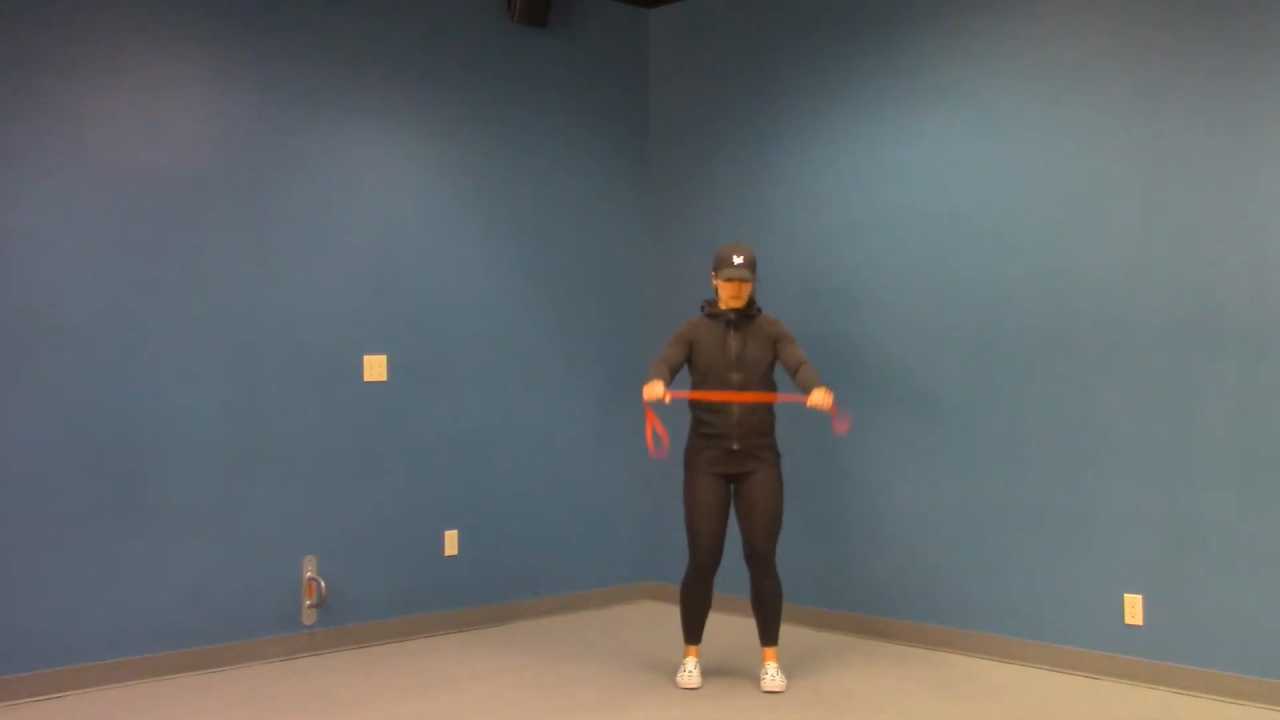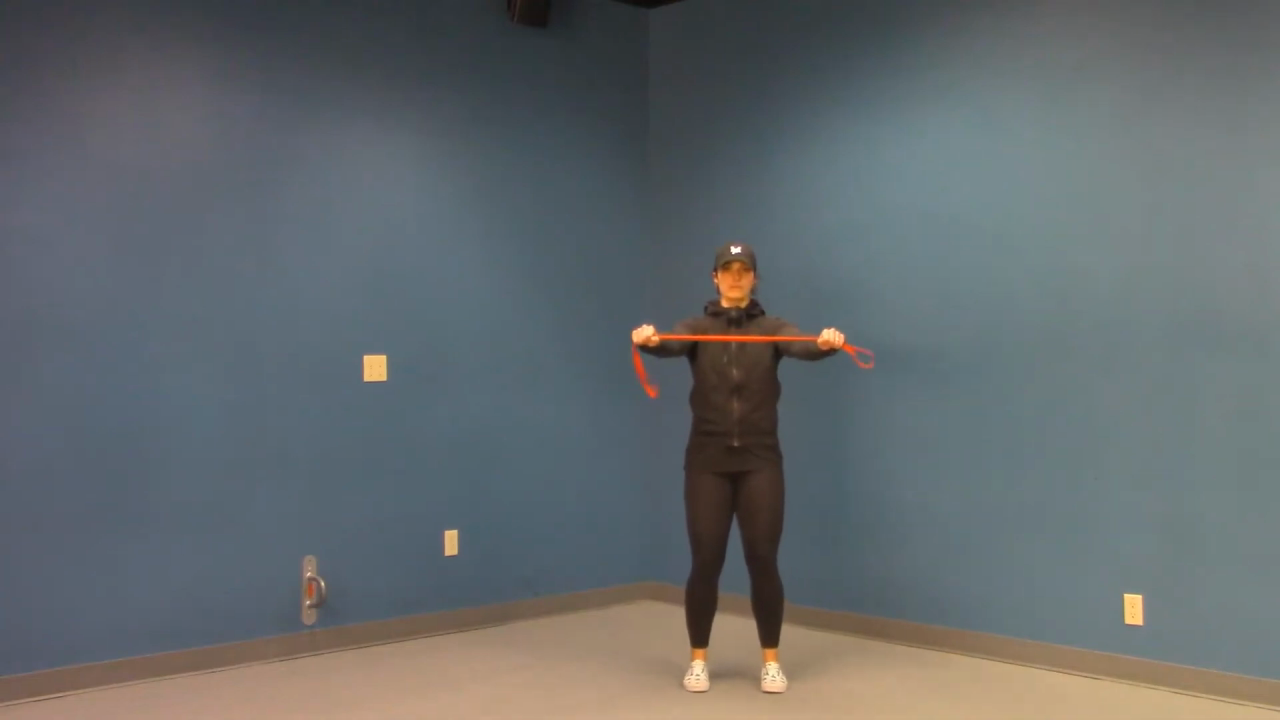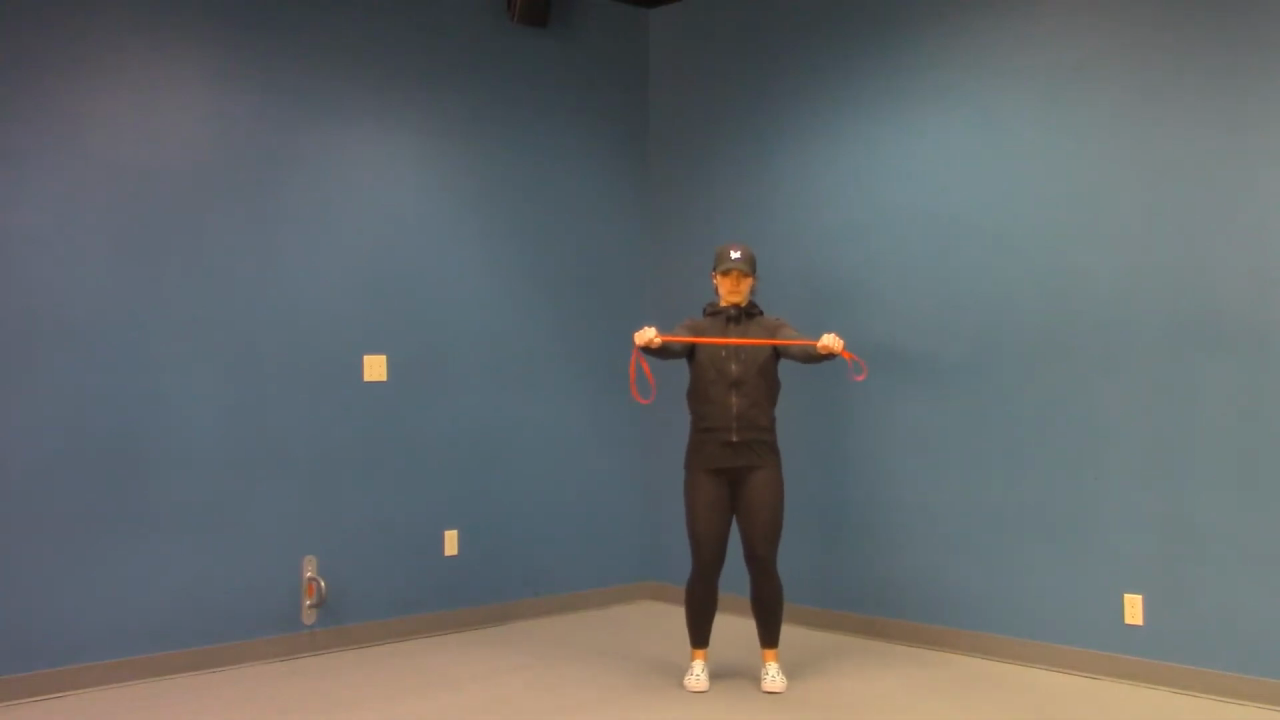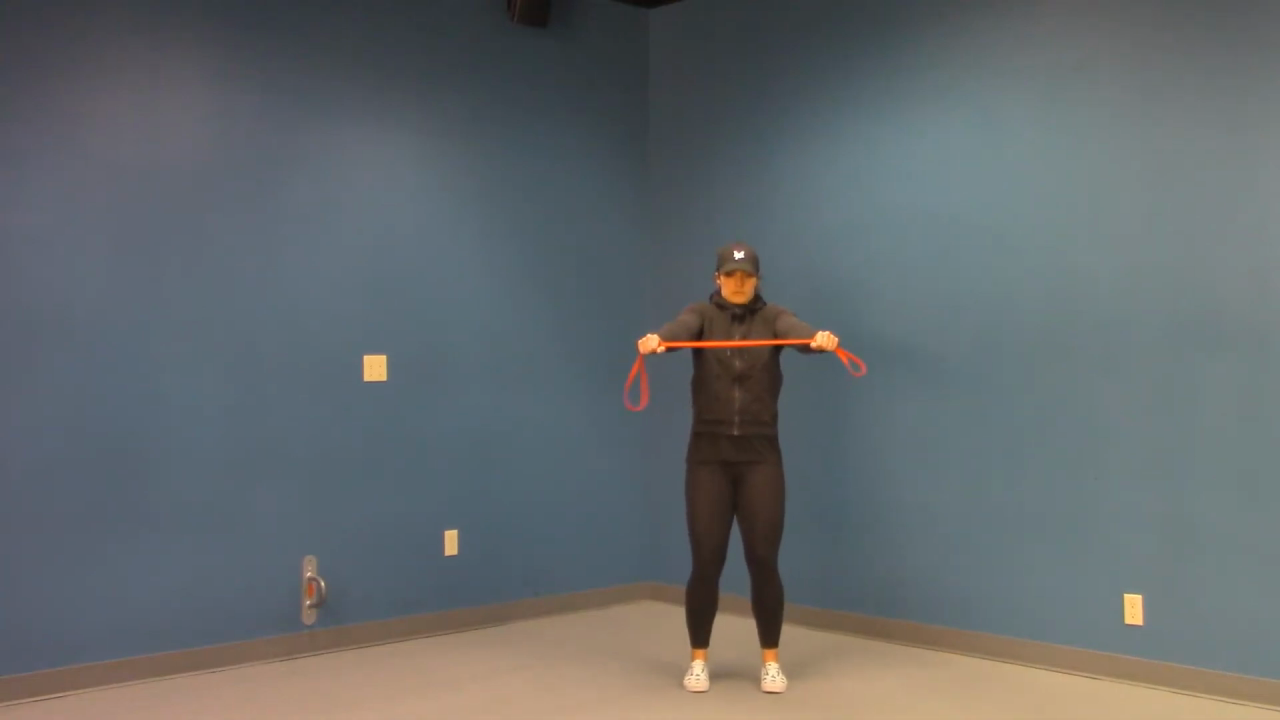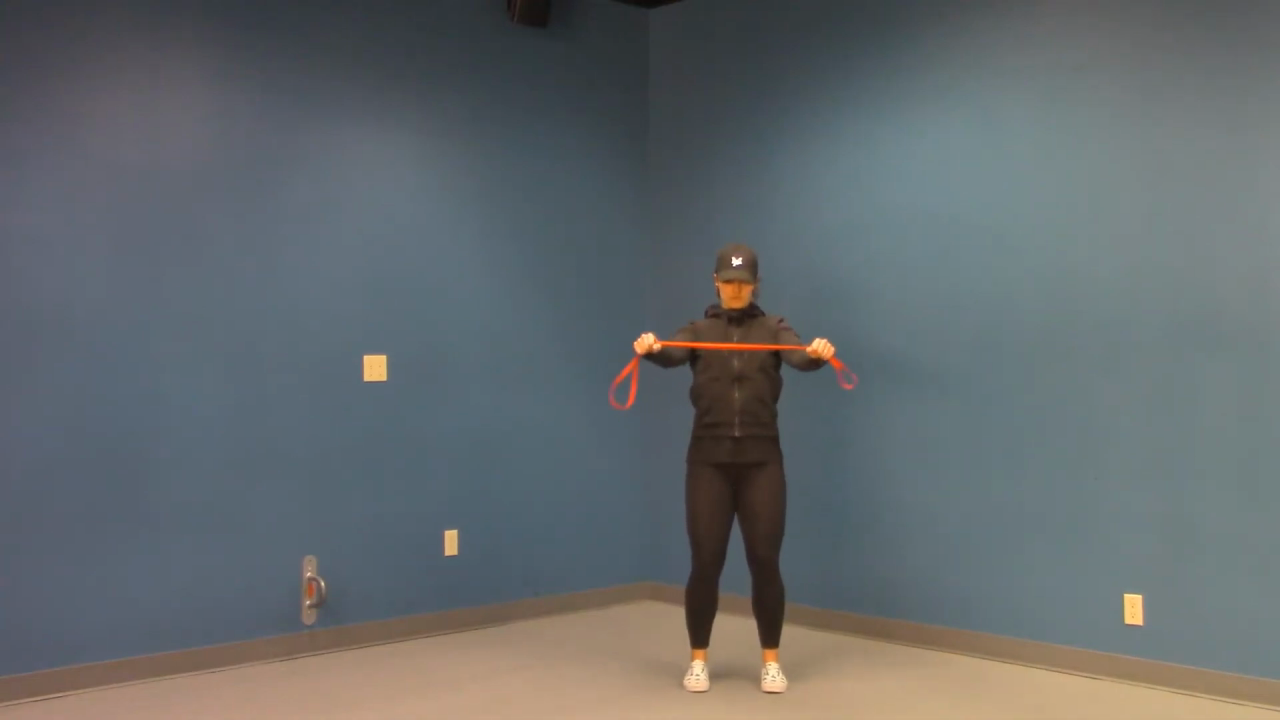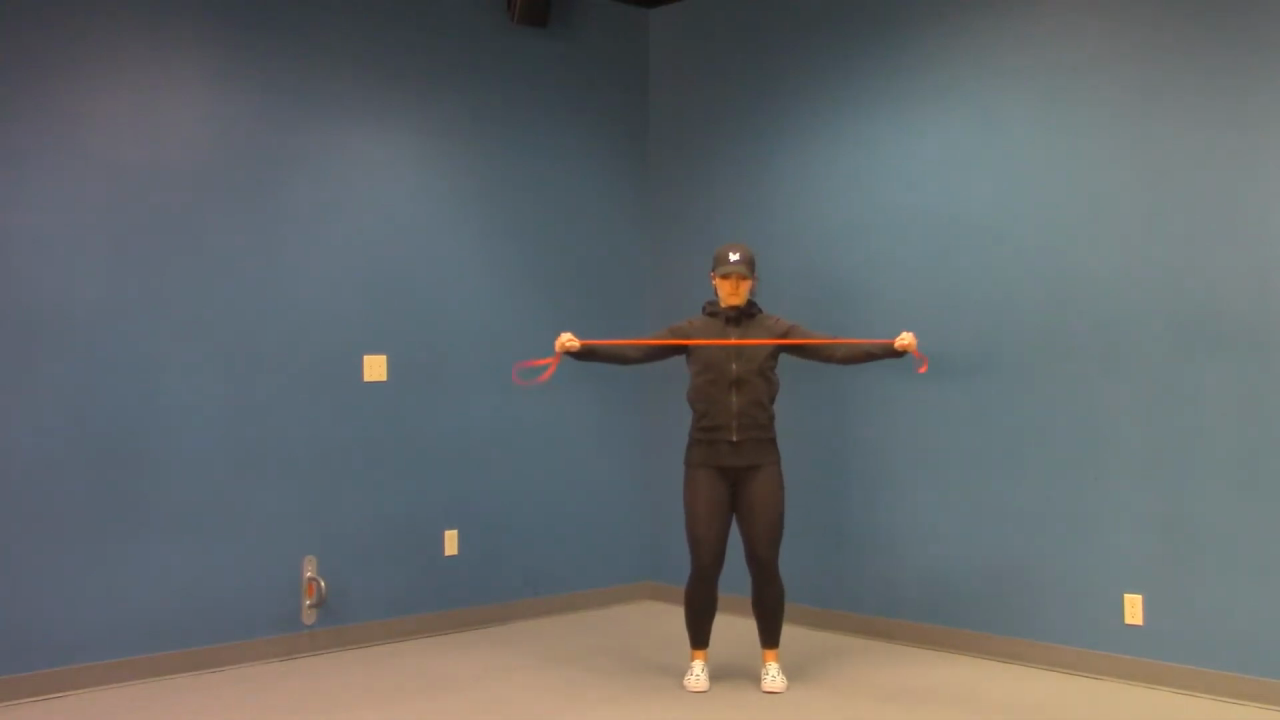
dt=0.7s
person 1, frame 1
left shoulder: (770, 329)
right shoulder: (694, 330)
left elbow: (799, 364)
right elbow: (666, 363)
left wrist: (817, 388)
right wrist: (654, 383)
left hip: (759, 459)
right hip: (706, 458)
left knee: (762, 560)
right knee: (702, 560)
left ankle: (770, 659)
right ankle: (690, 655)
person 1, frame 2
left shoulder: (772, 328)
right shoulder: (698, 327)
left elbow: (800, 347)
right elbow: (672, 344)
left wrist: (825, 344)
right wrist: (650, 340)
left hip: (760, 459)
right hip: (708, 459)
left knee: (763, 562)
right knee: (706, 563)
left ankle: (771, 660)
right ankle: (698, 659)
person 1, frame 3
left shoulder: (770, 328)
right shoulder: (696, 328)
left elbow: (798, 349)
right elbow: (672, 347)
left wrist: (824, 348)
right wrist: (651, 342)
left hip: (758, 459)
right hip: (706, 460)
left knee: (762, 562)
right knee: (705, 563)
left ankle: (770, 661)
right ankle: (698, 660)
person 1, frame 4
left shoulder: (773, 318)
right shoulder: (702, 315)
left elbow: (798, 333)
right elbow: (678, 330)
left wrist: (820, 340)
right wrist: (655, 340)
left hip: (760, 457)
right hip: (708, 457)
left knee: (763, 562)
right knee: (706, 562)
left ankle: (770, 660)
right ankle: (698, 659)
person 1, frame 5
left shoulder: (773, 328)
right shoulder: (698, 330)
left elbow: (797, 356)
right elbow: (672, 355)
left wrist: (819, 354)
right wrist: (649, 349)
left hip: (761, 459)
right hip: (709, 459)
left knee: (765, 562)
right knee: (706, 563)
left ankle: (771, 660)
right ankle: (699, 659)
person 1, frame 6
left shoulder: (774, 329)
right shoulder: (692, 330)
left elbow: (833, 350)
right elbow: (636, 351)
left wrist: (891, 347)
right wrist: (579, 349)
left hip: (759, 461)
right hip: (706, 461)
left knee: (764, 563)
right knee: (704, 565)
left ankle: (771, 660)
right ankle: (698, 659)
